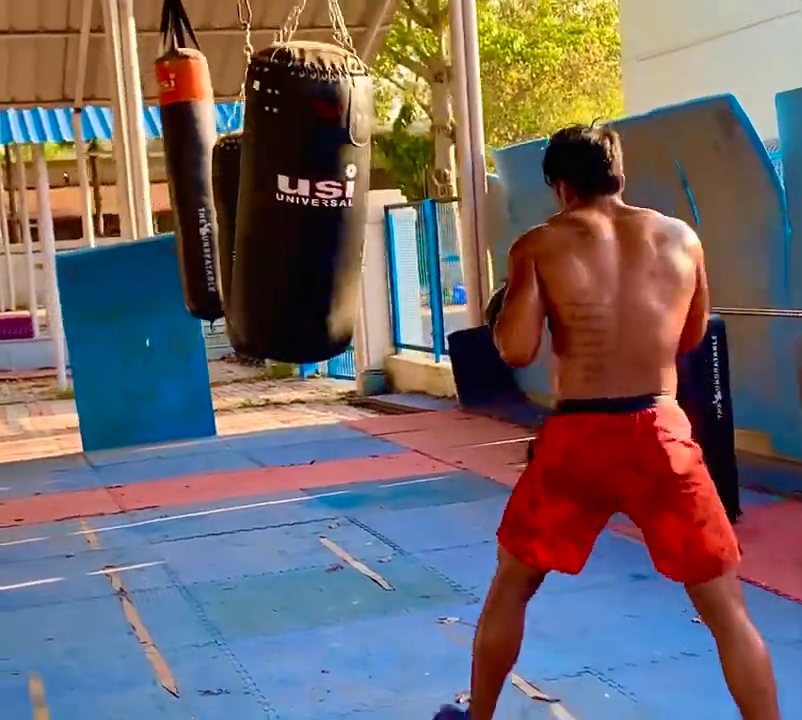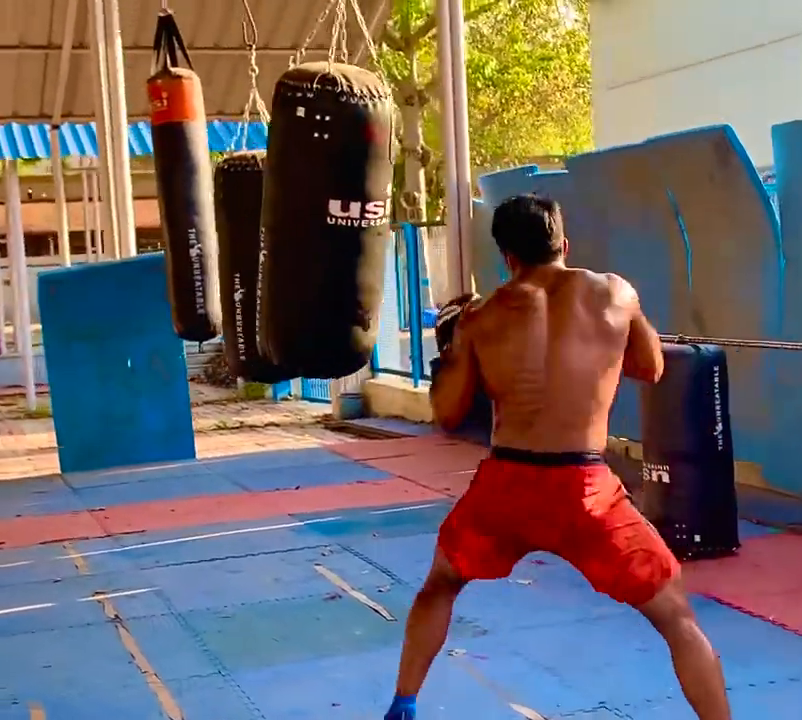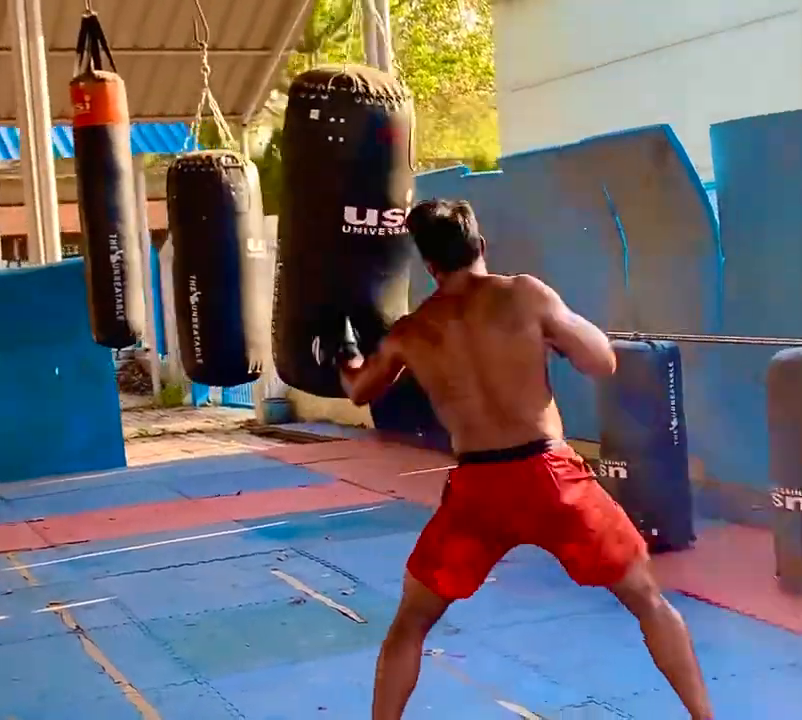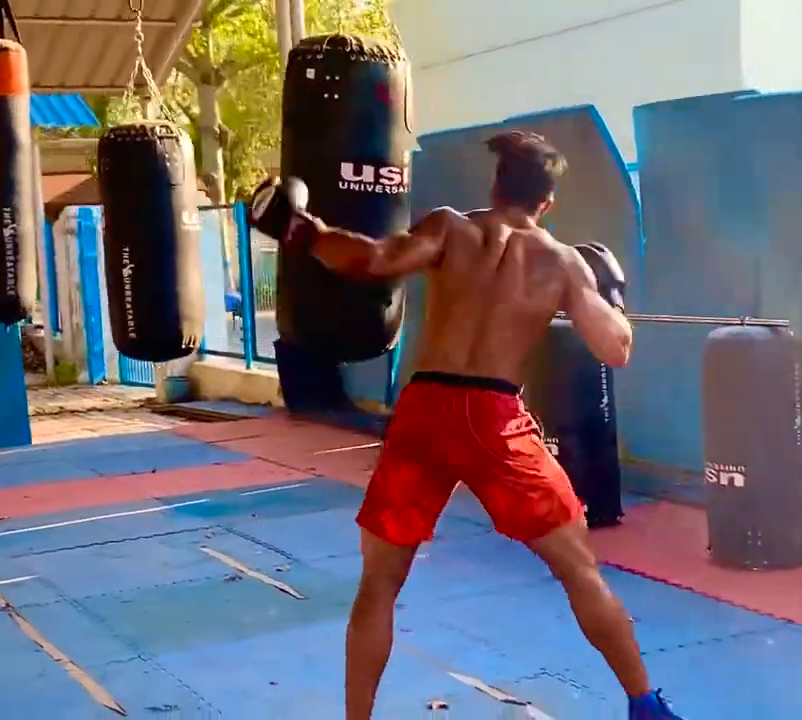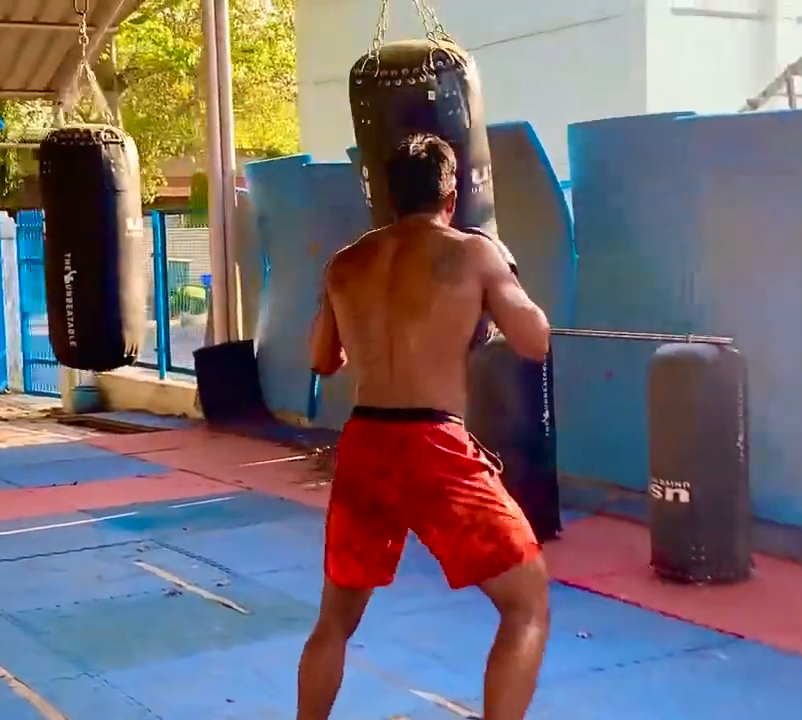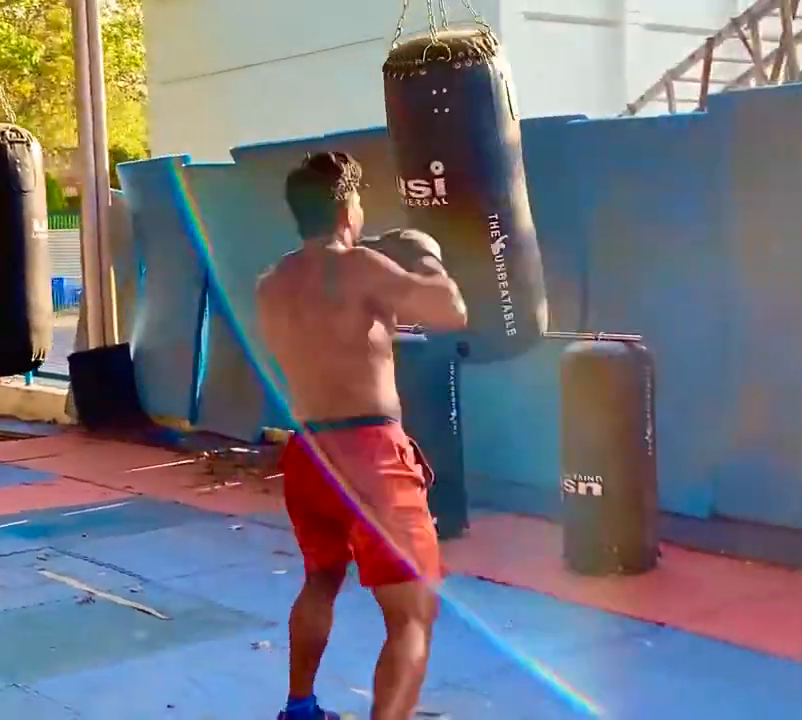
dt=0.5s
person 1, frame 1
left shoulder: (538, 247)
right shoulder: (681, 240)
left elbow: (518, 350)
left wrist: (500, 316)
left hip: (574, 440)
right hip: (658, 438)
left knee: (510, 586)
right knee: (725, 609)
person 1, frame 2
left shoulder: (481, 320)
right shoulder: (615, 294)
left elbow: (447, 415)
right elbow: (652, 369)
left wrist: (452, 351)
left hip: (505, 485)
right hip: (584, 490)
left knee: (440, 584)
right knee: (677, 617)
person 1, frame 3
left shoulder: (409, 333)
right shoulder: (528, 294)
left elbow: (358, 389)
right elbow: (603, 362)
left wrist: (345, 360)
left hip: (478, 489)
right hip: (553, 478)
left knee: (411, 623)
right knee: (647, 598)
person 1, frame 4
left shoulder: (450, 228)
right shoulder: (563, 261)
left elbow: (372, 262)
right elbow: (616, 351)
left wrist: (299, 227)
right wrist: (611, 289)
left hip: (428, 415)
right hip: (499, 424)
left knee: (378, 584)
right knee: (578, 568)
person 1, frame 5
left shoulder: (343, 266)
right shoulder: (473, 254)
left elbow: (322, 364)
right elbow: (535, 344)
right wrist: (504, 270)
left hip: (361, 452)
right hip: (434, 453)
left knee: (337, 616)
right knee: (528, 604)
person 1, frame 6
left shoulder: (269, 286)
right shoulder: (355, 268)
right elbow: (451, 315)
right wrist: (430, 268)
left hip: (309, 457)
right hip: (370, 457)
left knee: (321, 579)
right knee: (412, 620)
